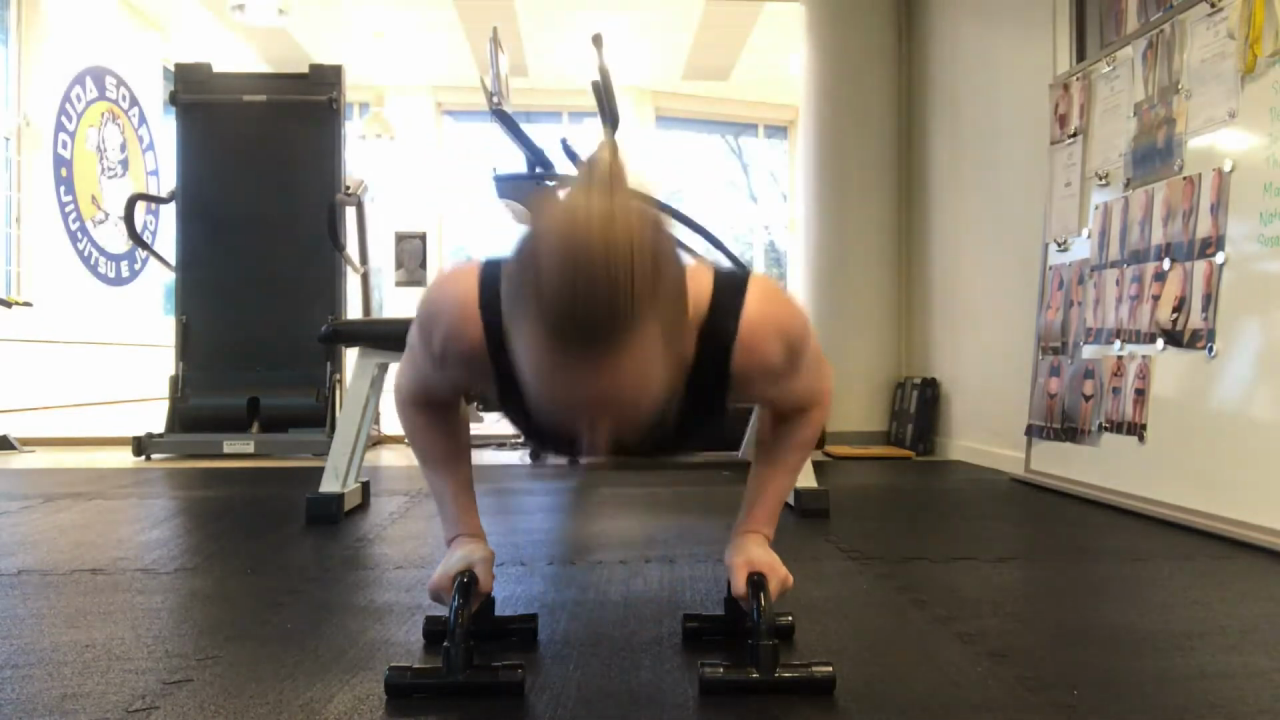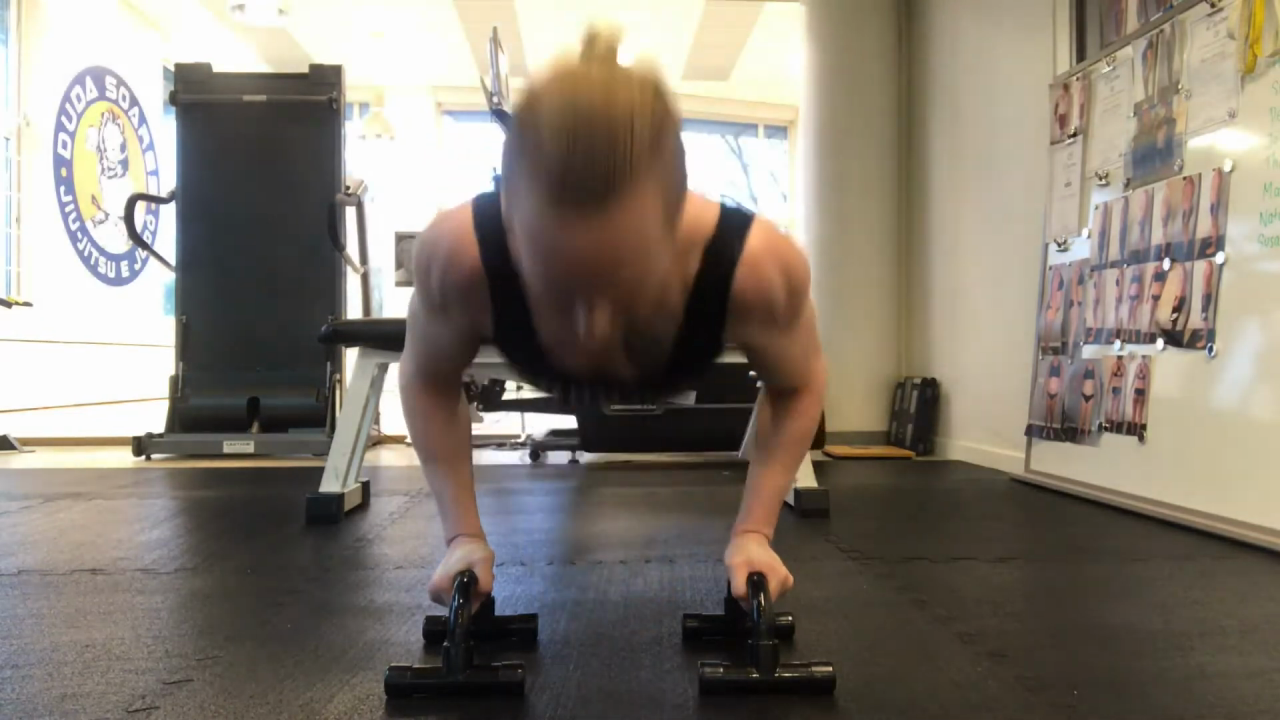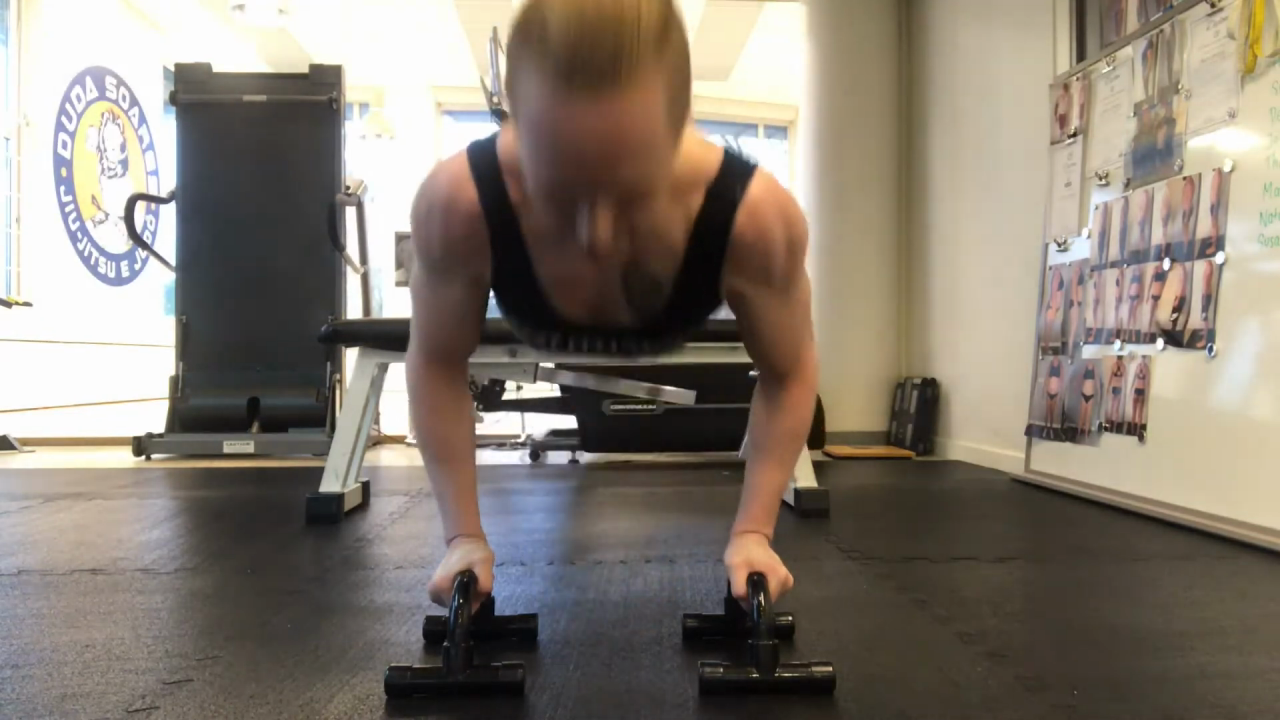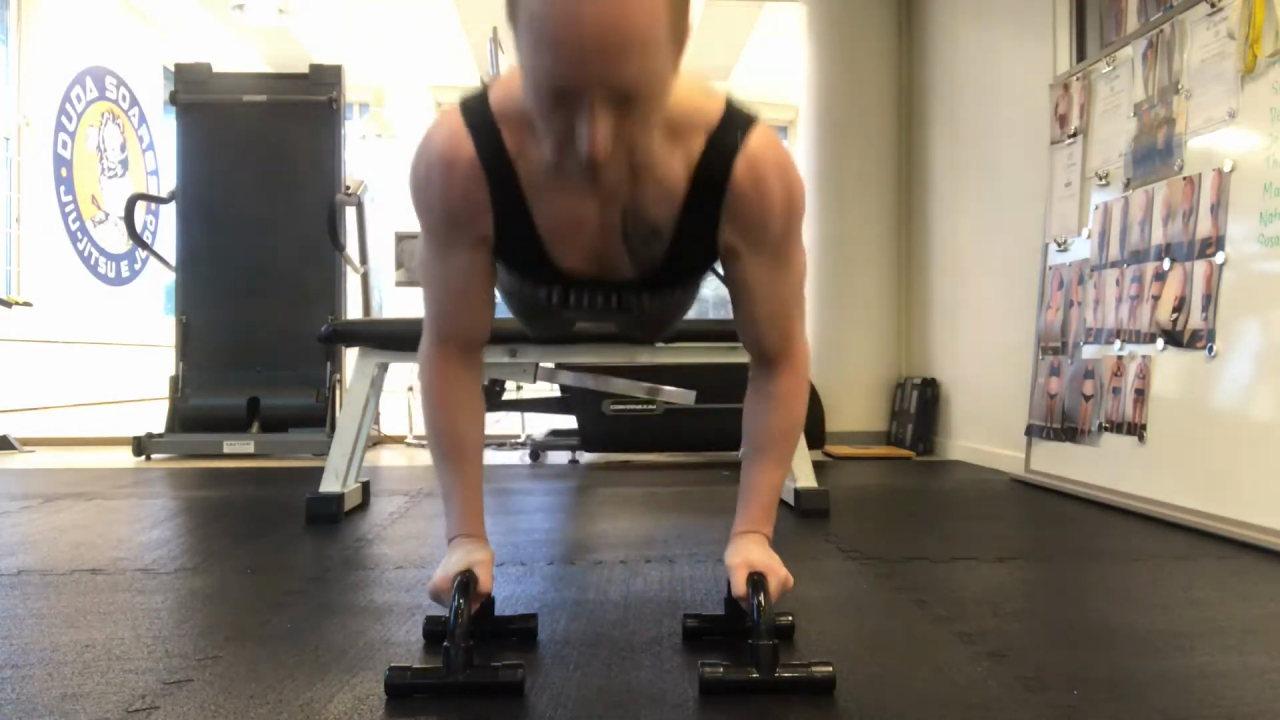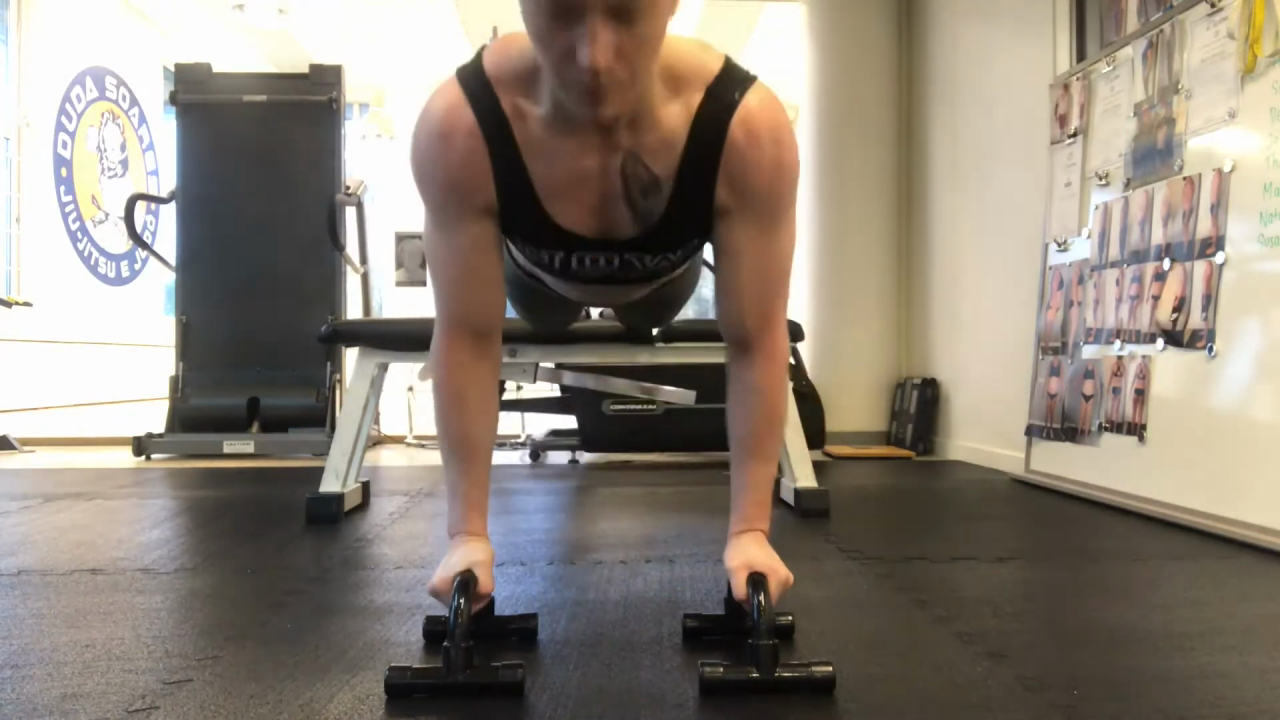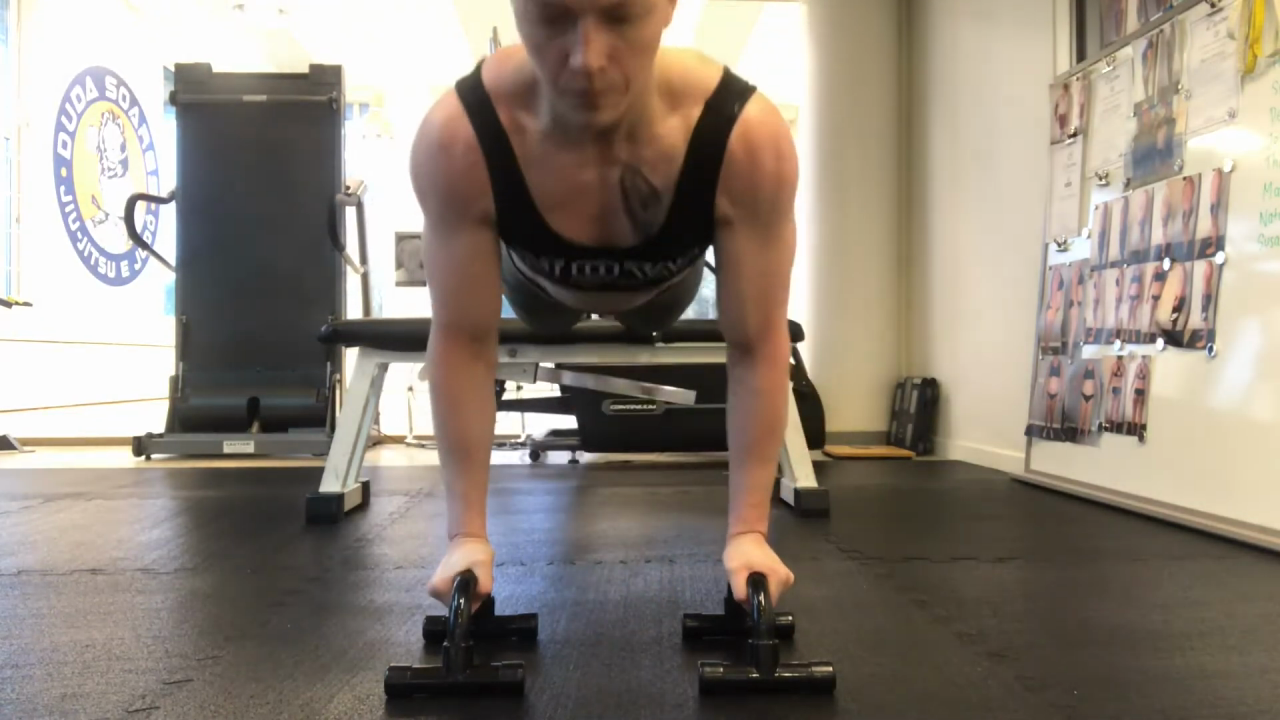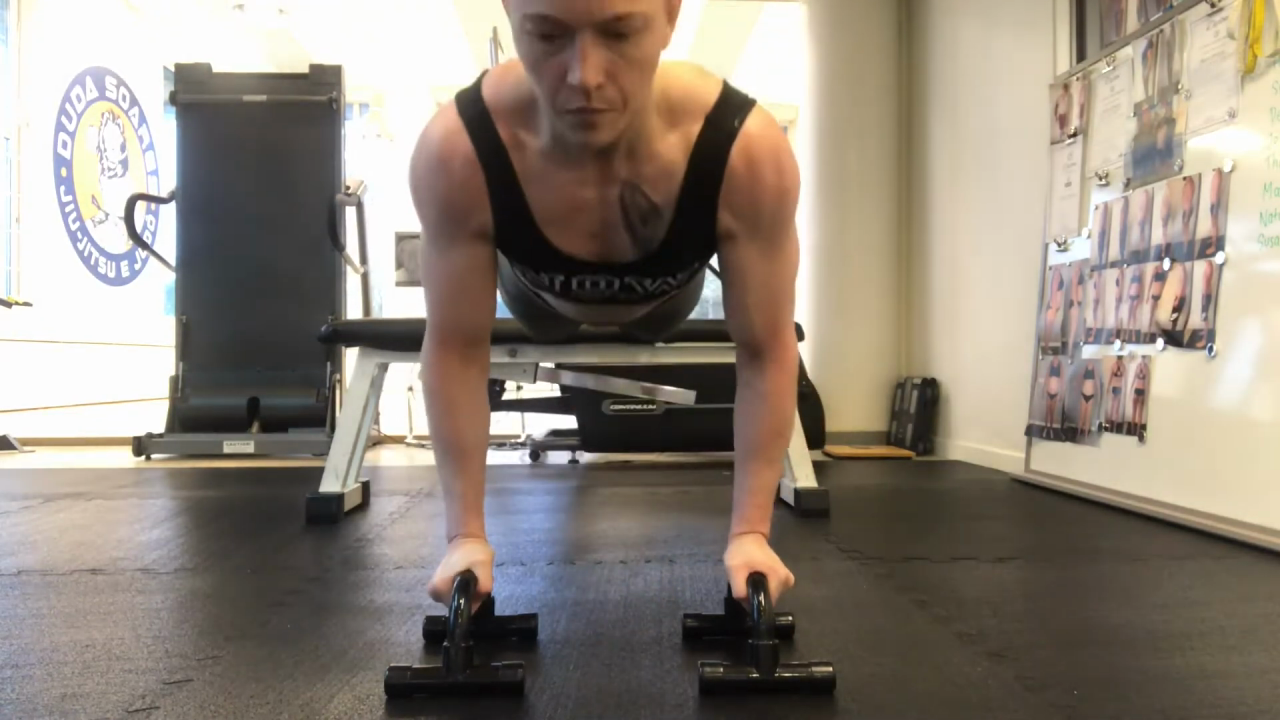
dt=0.1s
person 1, frame 1
left shoulder: (753, 327)
right shoulder: (463, 315)
left elbow: (807, 401)
right elbow: (419, 394)
left wrist: (753, 532)
right wrist: (462, 534)
person 1, frame 2
left shoulder: (755, 264)
right shoulder: (458, 252)
left elbow: (798, 385)
right elbow: (427, 379)
left wrist: (754, 533)
right wrist: (463, 537)
person 1, frame 3
left shoulder: (753, 213)
right shoulder: (459, 200)
left elbow: (788, 371)
right elbow: (437, 363)
left wrist: (752, 532)
right wrist: (463, 536)
left hip: (666, 314)
right hip: (537, 309)
person 1, frame 4
left shoulder: (751, 168)
right shoulder: (456, 156)
left elbow: (778, 358)
right elbow: (452, 351)
left wrist: (752, 532)
right wrist: (466, 536)
left hip: (660, 295)
right hip: (539, 293)
left knee: (651, 322)
right knee: (538, 316)
person 1, frame 5
left shoulder: (746, 126)
right shoulder: (458, 125)
left elbow: (756, 344)
right elbow: (467, 341)
left wrist: (749, 529)
right wrist: (468, 534)
left hip: (659, 277)
right hip: (541, 274)
left knee: (652, 319)
right knee: (539, 318)
person 1, frame 6
left shoulder: (746, 137)
right shoulder: (457, 138)
left elbow: (757, 347)
right elbow: (463, 344)
left wrist: (748, 530)
right wrist: (468, 534)
left hip: (659, 284)
right hip: (542, 280)
left knee: (653, 323)
right knee: (539, 322)
person 1, frame 7
left shoulder: (748, 152)
right shoulder: (455, 151)
left elbow: (765, 352)
right elbow: (455, 350)
left wrist: (749, 533)
right wrist: (466, 536)
left hip: (660, 293)
right hip: (544, 291)
left knee: (655, 330)
right knee: (542, 328)
